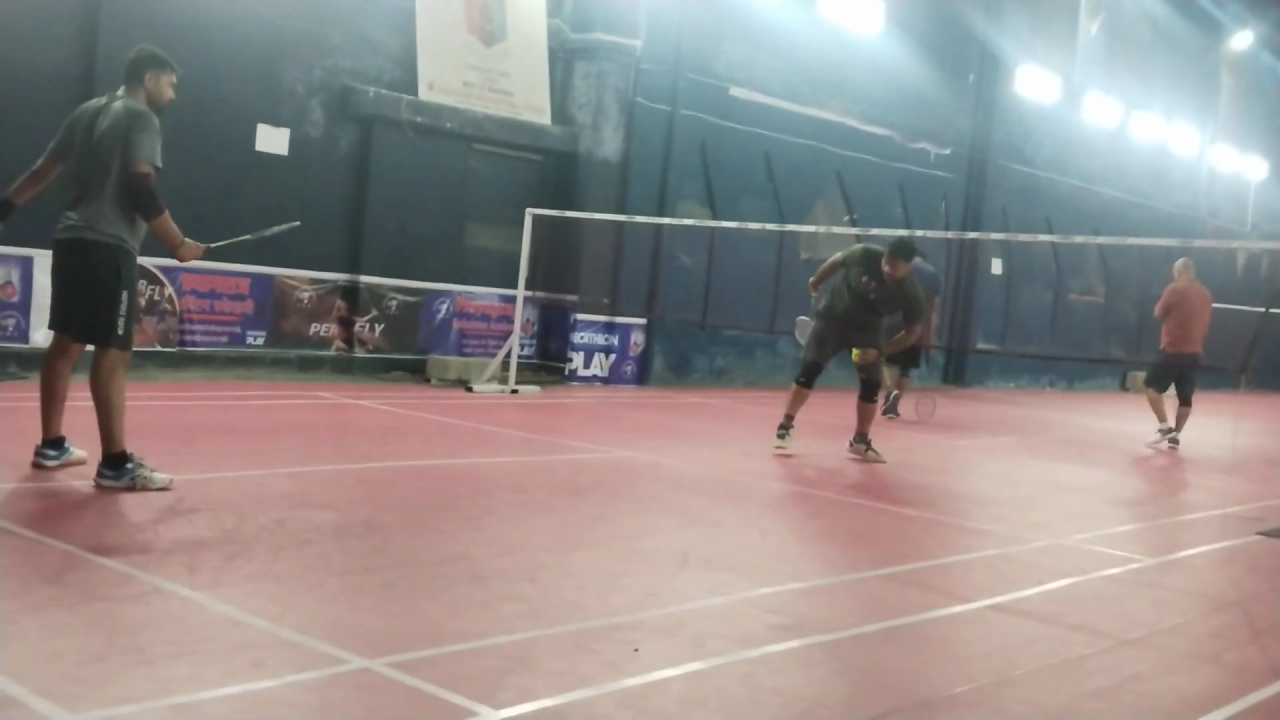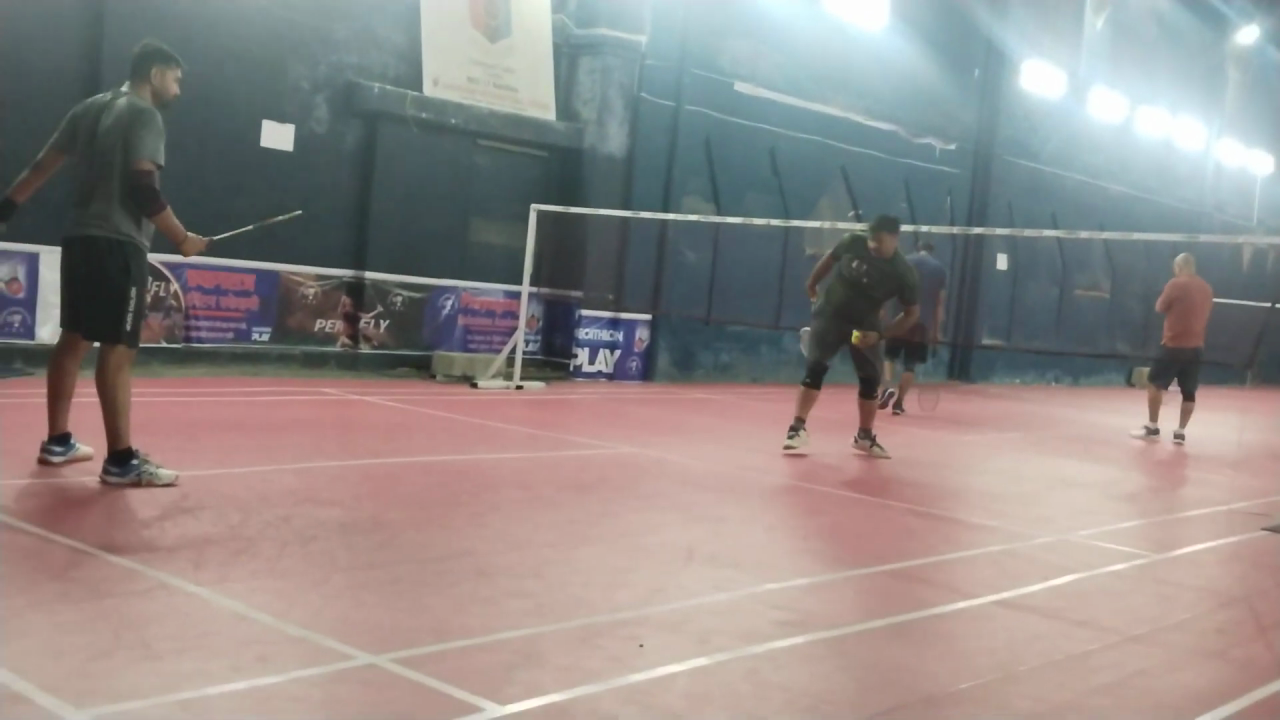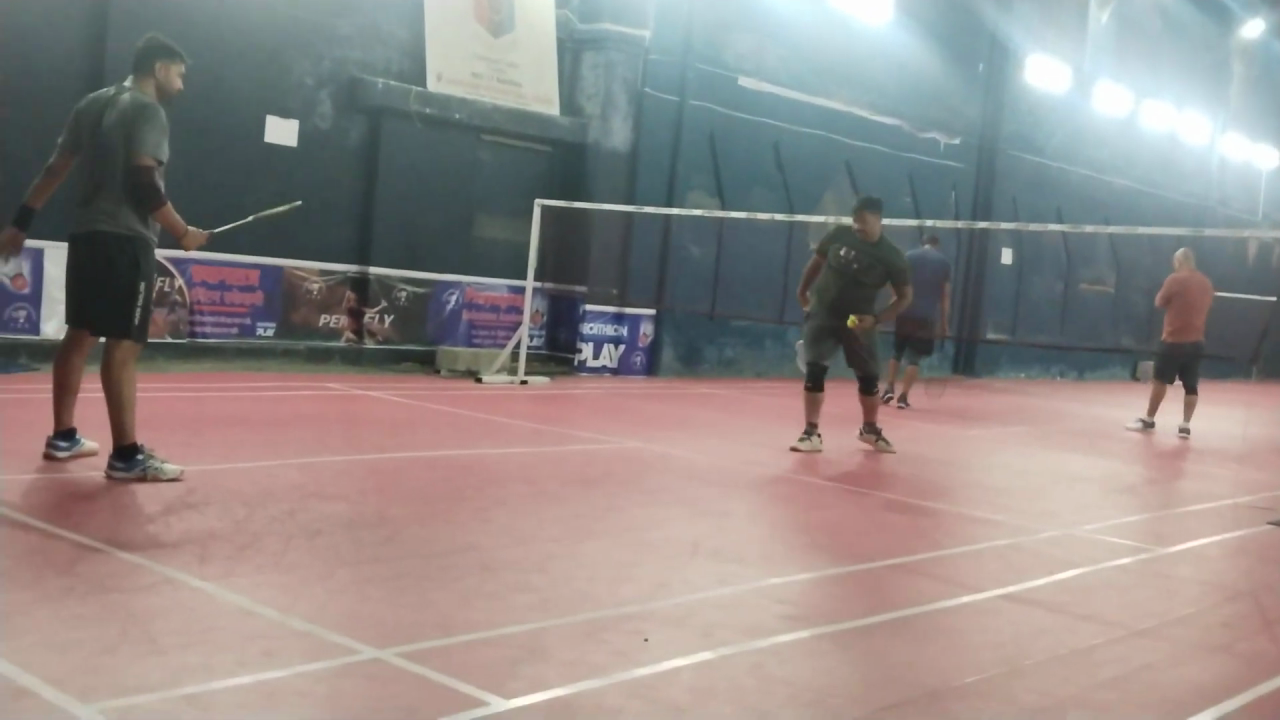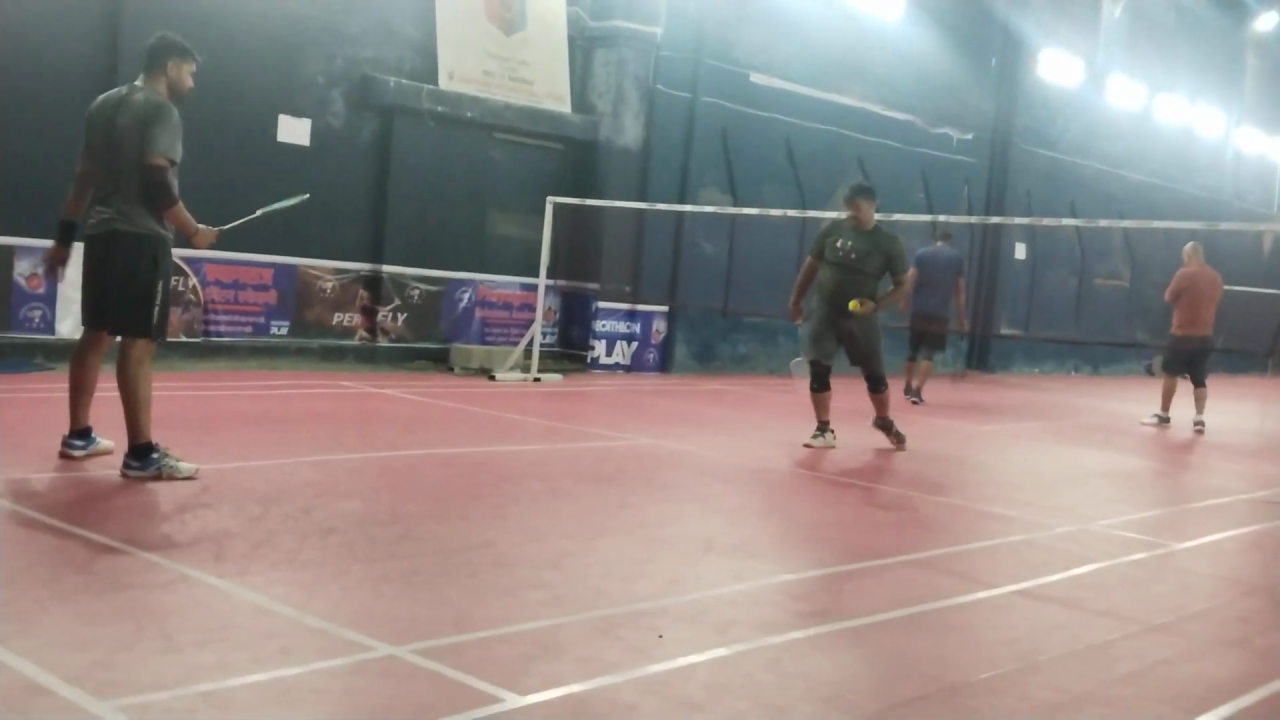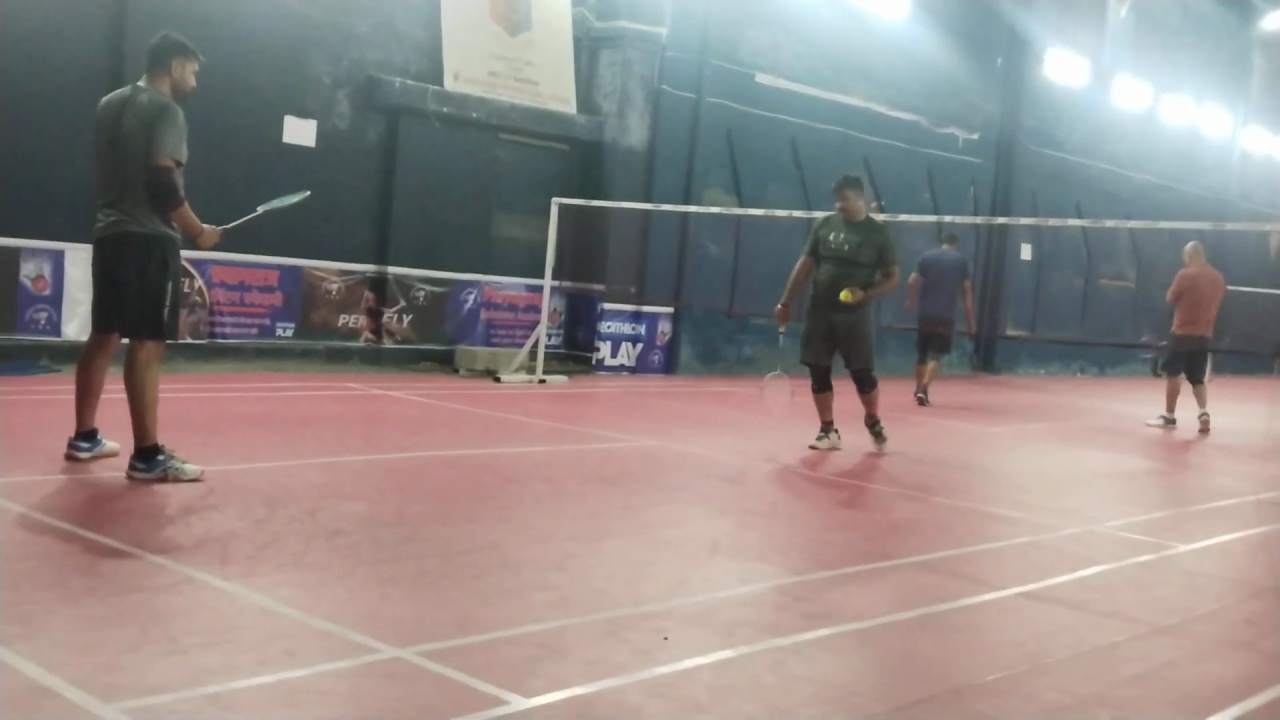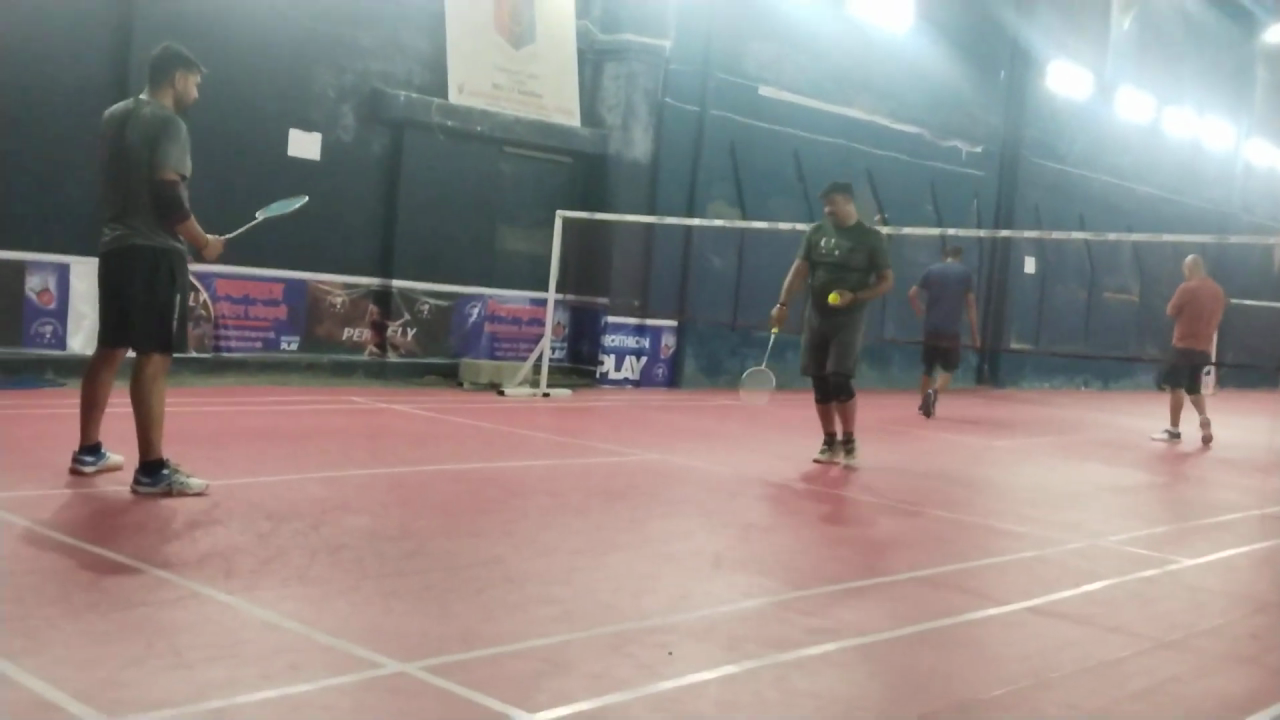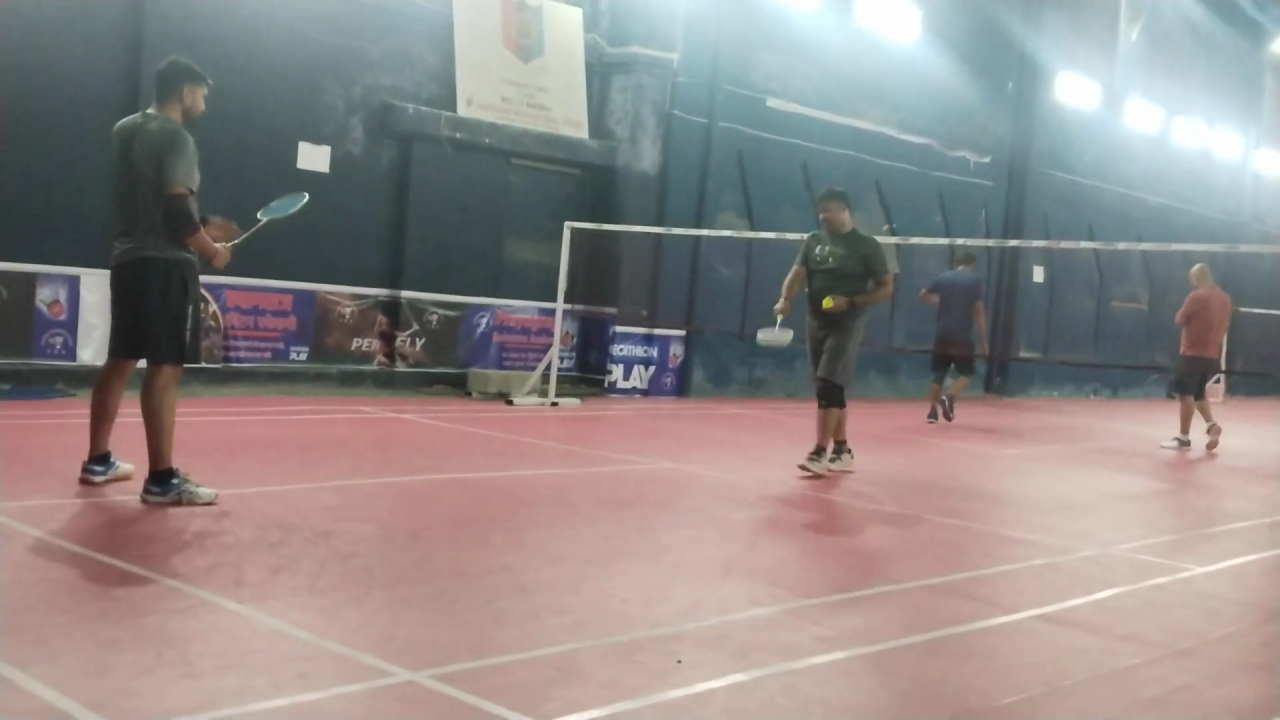
dt=0.1s
person 1, frame 1
left shoulder: (87, 112)
right shoulder: (142, 119)
left elbow: (43, 170)
right elbow: (141, 192)
right wrist: (180, 243)
left hip: (71, 240)
right hip: (109, 248)
left knee: (65, 343)
right knee: (112, 353)
left ankle: (51, 445)
right ankle: (116, 464)
person 1, frame 2
left shoulder: (90, 109)
right shoulder: (144, 116)
left elbow: (43, 165)
right elbow: (143, 189)
right wrist: (182, 238)
left hip: (81, 238)
right hip: (118, 246)
left knee: (73, 340)
right knee: (118, 349)
left ankle: (58, 441)
right ankle: (121, 460)
person 1, frame 3
left shoulder: (94, 104)
right shoulder: (149, 111)
left elbow: (55, 169)
right elbow: (142, 185)
right wrist: (182, 232)
left hip: (87, 234)
right hip: (125, 241)
left knee: (80, 336)
right knee: (122, 345)
left ankle: (63, 436)
right ankle: (126, 456)
person 1, frame 4
left shoulder: (105, 104)
right shoulder: (161, 110)
left elbow: (84, 178)
right elbow: (155, 184)
left wrist: (65, 236)
right wrist: (193, 231)
left hip: (103, 234)
right hip: (142, 240)
left knee: (96, 335)
right knee: (139, 344)
left ankle: (79, 435)
right ankle: (141, 454)
person 1, frame 5
left shoulder: (111, 104)
right shoulder: (166, 111)
right elbow: (162, 184)
right wrist: (198, 231)
left hip: (110, 235)
right hip: (149, 241)
left knee: (103, 337)
right knee: (146, 345)
left ankle: (84, 437)
right ankle: (147, 456)
person 1, frame 6
left shoulder: (115, 117)
right shoulder: (169, 125)
right elbow: (167, 198)
right wrist: (203, 242)
left hip: (116, 249)
right hip: (156, 255)
left knee: (109, 351)
right knee: (153, 359)
left ankle: (89, 451)
right ankle: (152, 470)
person 1, frame 7
left shoulder: (127, 129)
right shoulder: (176, 139)
right elbow: (175, 212)
left wrist: (202, 224)
right wrist: (211, 249)
left hip: (127, 260)
right hip: (166, 266)
left knee: (120, 361)
right knee: (164, 369)
left ankle: (98, 460)
right ankle: (162, 479)
person 2, frame 1
left shoulder: (911, 295)
right shoulder: (864, 256)
left elbow: (912, 331)
right elbow: (837, 261)
left wrist: (880, 351)
right wrist: (815, 282)
left hip: (867, 331)
right hip: (832, 318)
left knee: (871, 383)
right knee: (810, 367)
left ankle: (860, 442)
right ankle: (786, 426)
person 2, frame 2
left shoulder: (904, 274)
right shoulder: (853, 243)
left elbow: (911, 313)
right elbow: (828, 260)
left wrist: (879, 335)
right wrist: (812, 283)
left hip: (864, 326)
right hip: (829, 316)
left knee: (871, 379)
right knee: (815, 367)
left ankle: (865, 437)
right ankle: (798, 428)
person 2, frame 3
left shoulder: (891, 257)
right shoulder: (838, 235)
left elbow: (904, 297)
right elbow: (816, 263)
left wrist: (876, 320)
right wrist: (803, 291)
left hip: (860, 322)
right hip: (823, 313)
left knee: (868, 375)
right knee: (815, 367)
left ankle: (869, 429)
right ankle: (811, 432)
person 2, frame 4
left shoulder: (889, 244)
right shoulder: (833, 229)
left elbow: (901, 285)
right elbow: (812, 265)
left wrist: (875, 305)
right wrist: (796, 300)
left hip: (860, 315)
right hip: (824, 311)
left knee: (874, 374)
right knee: (818, 367)
left ankle: (884, 422)
right ankle: (823, 429)
person 2, frame 5
left shoulder: (879, 234)
right shoulder: (824, 226)
left elbow: (893, 277)
right elbow: (806, 264)
left wrist: (865, 294)
right wrist: (785, 301)
left hip: (855, 313)
right hip: (819, 309)
left knee: (862, 372)
right knee: (818, 369)
left ankle: (873, 422)
right ankle: (828, 430)
person 2, frame 6
left shoulder: (872, 239)
right shoulder: (817, 232)
left elbow: (886, 281)
right elbow: (800, 269)
left wrist: (856, 296)
right wrist: (782, 305)
left hip: (849, 318)
right hip: (817, 317)
left knee: (840, 380)
right knee: (821, 381)
left ankle: (848, 439)
right ankle: (830, 442)
person 2, frame 7
left shoulder: (867, 246)
right shoulder: (814, 241)
left elbow: (886, 287)
right elbow: (796, 274)
left wrist: (851, 302)
right wrist: (783, 301)
left hip: (845, 326)
right hip: (817, 324)
left knee: (827, 385)
right knee: (834, 389)
left ankle: (819, 454)
right ankle: (842, 449)
person 3, frame 1
left shoulder: (1175, 289)
right shoulder: (1205, 294)
left elbow: (1158, 313)
right elbow: (1203, 322)
left hip: (1172, 351)
right hip: (1194, 352)
left knee: (1152, 387)
right knee: (1185, 397)
left ankle: (1165, 427)
right ankle: (1174, 435)
person 3, frame 2
left shoulder: (1176, 284)
right shoulder: (1207, 289)
left elbow: (1159, 308)
left hip: (1174, 346)
right hip: (1196, 348)
left knee: (1155, 384)
right knee: (1188, 392)
left ankle: (1152, 427)
right ankle: (1180, 431)
person 3, frame 3
left shoulder: (1175, 279)
right shoulder: (1207, 284)
left elbow: (1159, 303)
left hip: (1174, 341)
right hip: (1196, 342)
left knee: (1160, 381)
right knee: (1191, 386)
left ankle: (1148, 420)
right ankle: (1185, 425)
person 3, frame 4
left shoulder: (1185, 274)
right shoulder: (1216, 278)
left elbow: (1169, 297)
right elbow: (1211, 303)
left hip: (1183, 334)
right hip: (1205, 336)
left knee: (1170, 374)
right knee: (1199, 380)
left ankle: (1163, 415)
right ankle: (1199, 417)
person 3, frame 5
left shoulder: (1186, 275)
right shoulder: (1219, 278)
left elbow: (1170, 298)
right elbow: (1214, 306)
left hip: (1184, 333)
right hip: (1204, 336)
left knee: (1173, 374)
right knee: (1197, 379)
left ankle: (1169, 416)
right ankle: (1203, 413)
person 3, frame 6
left shoulder: (1187, 288)
right shoulder: (1219, 291)
left elbow: (1170, 312)
right elbow: (1216, 319)
left hip: (1184, 346)
right hip: (1204, 349)
left knee: (1176, 388)
right knee: (1193, 389)
left ankle: (1174, 430)
right ankle: (1204, 418)
person 3, frame 7
left shoulder: (1197, 297)
right shoulder: (1225, 299)
left elbow: (1179, 320)
right elbow: (1222, 328)
left hip: (1193, 354)
right hip: (1211, 356)
left knee: (1185, 395)
right knee: (1197, 395)
left ankle: (1184, 438)
right ankle: (1212, 425)
person 4, frame 1
right shoulder: (935, 275)
right elbow: (935, 309)
right wrist: (930, 336)
left hip: (897, 324)
right hip: (918, 329)
left knee: (888, 362)
right knee: (905, 368)
left ankle: (891, 391)
right ankle: (894, 407)
person 4, frame 2
left shoulder: (909, 261)
right shoulder: (940, 268)
right elbow: (940, 302)
right wrist: (936, 330)
right hip: (923, 324)
left knee: (890, 356)
right knee: (910, 363)
left ankle: (888, 387)
right ankle: (899, 402)
person 4, frame 3
left shoulder: (911, 256)
right shoulder: (944, 262)
right elbow: (945, 295)
right wrist: (943, 323)
left hip: (905, 314)
right hip: (926, 318)
left knee: (897, 353)
right knee: (914, 358)
left ankle: (889, 389)
right ankle: (903, 397)
person 4, frame 4
left shoulder: (923, 254)
right shoulder: (957, 257)
left elbow: (909, 279)
right elbow: (960, 290)
right wrist: (962, 317)
left hip: (919, 310)
right hip: (940, 314)
left knee: (914, 351)
right knee: (928, 353)
left ankle: (908, 388)
right ankle: (917, 392)
person 4, frame 5
left shoulder: (927, 257)
right shoulder: (961, 260)
left elbow: (911, 282)
right elbow: (966, 292)
left wrist: (910, 301)
right wrist: (970, 320)
left hip: (925, 314)
right hip: (945, 317)
left knee: (922, 354)
right knee: (936, 356)
left ankle: (919, 389)
right ankle: (923, 389)
person 4, frame 6
left shoulder: (932, 270)
right shoulder: (965, 273)
left elbow: (912, 294)
right elbow: (970, 305)
left wrist: (919, 308)
right wrist: (975, 333)
left hip: (931, 328)
right hip: (951, 330)
left knee: (928, 367)
right knee: (948, 369)
left ankle: (923, 403)
right ankle: (933, 392)
person 4, frame 7
left shoulder: (943, 278)
right shoulder: (975, 280)
left elbow: (922, 296)
right elbow: (979, 312)
right wrist: (984, 340)
left hip: (942, 335)
right hip: (962, 337)
left knee: (938, 374)
right knee: (966, 374)
left ankle: (932, 412)
right ankle: (949, 397)
